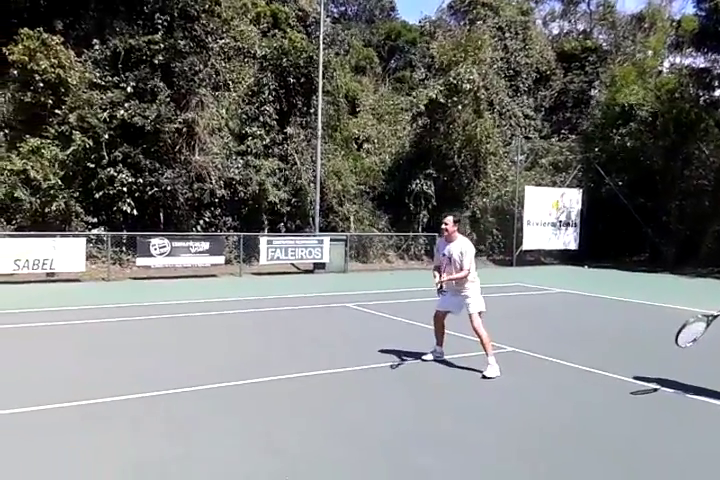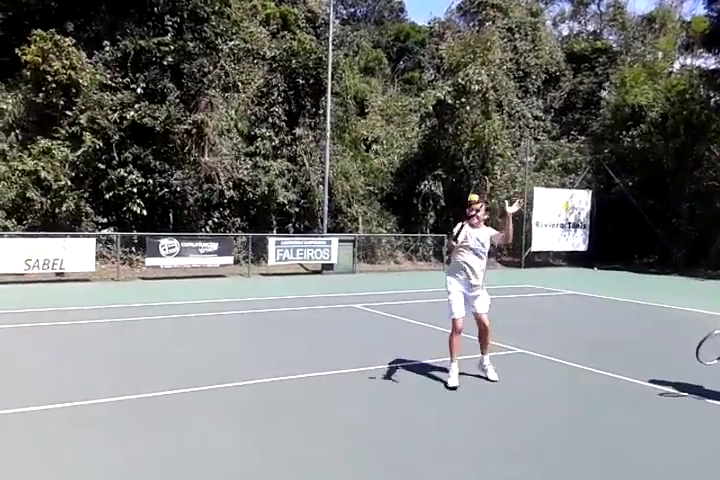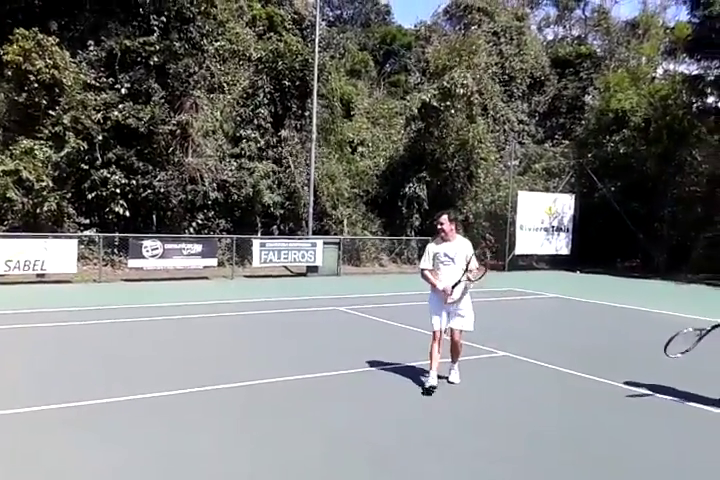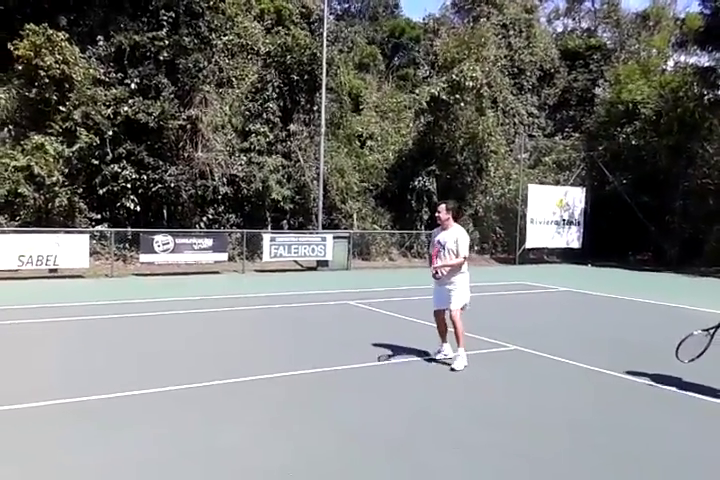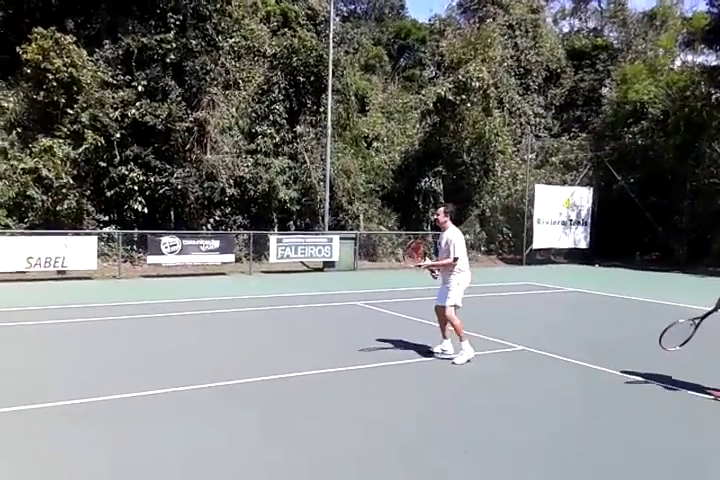
dt=0.7s
person 1, frame 1
left shoulder: (465, 246)
right shoulder: (440, 243)
left elbow: (465, 273)
right elbow: (437, 266)
left wrist: (448, 278)
right wrist: (437, 278)
left hip: (469, 289)
right hip: (450, 289)
left knee: (477, 325)
right knee: (438, 317)
left ankle: (492, 364)
right ankle: (438, 351)
person 1, frame 2
left shoulder: (488, 232)
right shoulder: (462, 228)
left elbow: (507, 238)
right elbow: (454, 243)
left wrist: (509, 215)
right wrist: (455, 244)
left hip: (476, 285)
right hip: (458, 282)
left knee: (484, 325)
right knee: (457, 326)
left ankle: (485, 363)
right ankle: (453, 369)
person 1, frame 3
left shoulder: (465, 244)
right shoulder: (432, 246)
left elbow: (472, 268)
right elbow: (424, 271)
right wrist: (439, 285)
left hip: (459, 298)
right hip: (438, 297)
left knee: (456, 338)
right knee: (437, 336)
left ankle: (454, 367)
right ankle: (432, 376)
person 1, frame 4
left shoulder: (459, 233)
right shoulder: (435, 232)
left elbow: (461, 260)
right elbow: (432, 255)
left wrist: (443, 264)
right wrist: (434, 267)
left hip: (457, 281)
right hip: (441, 281)
left knee: (455, 314)
right knee: (439, 314)
left ankle: (461, 353)
right ankle: (444, 348)
person 1, frame 5
left shoulder: (454, 235)
right shoulder: (443, 234)
left elbow: (453, 260)
left wrist: (431, 264)
right wrist: (435, 267)
left hip: (457, 278)
right hip: (448, 278)
left knee: (449, 312)
right knee: (439, 309)
left ankle: (466, 348)
right ankle: (446, 344)
